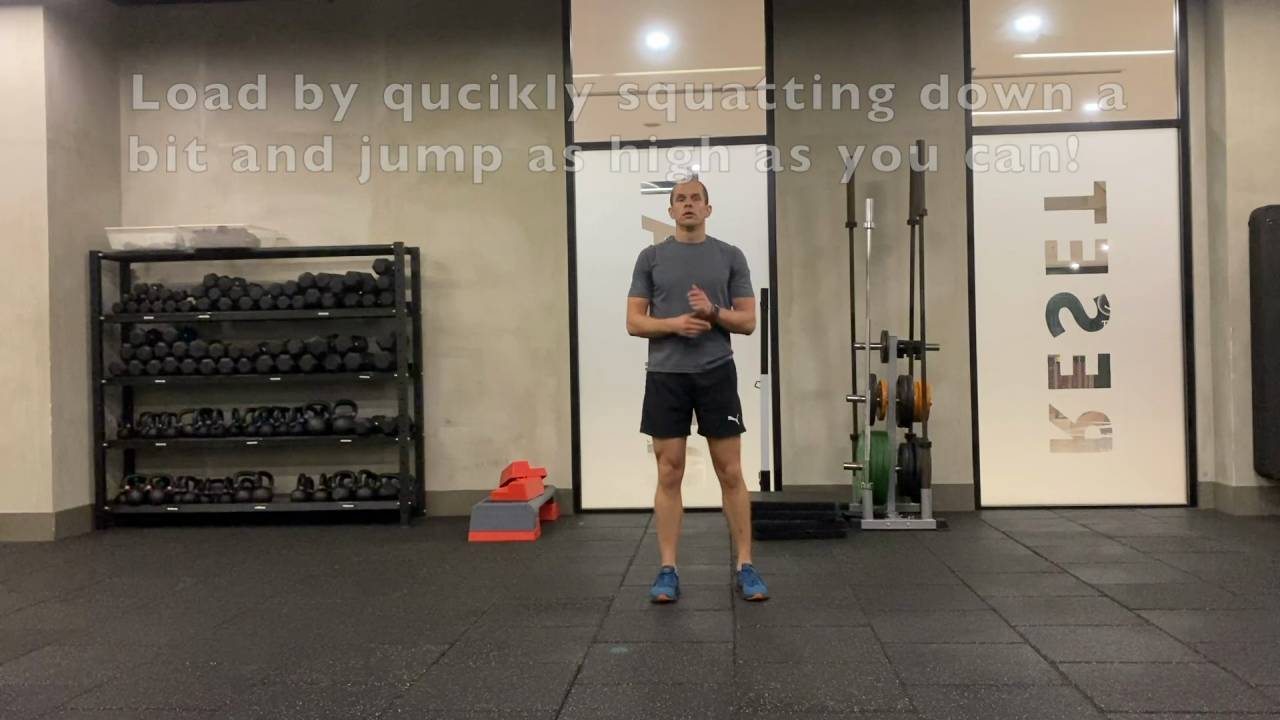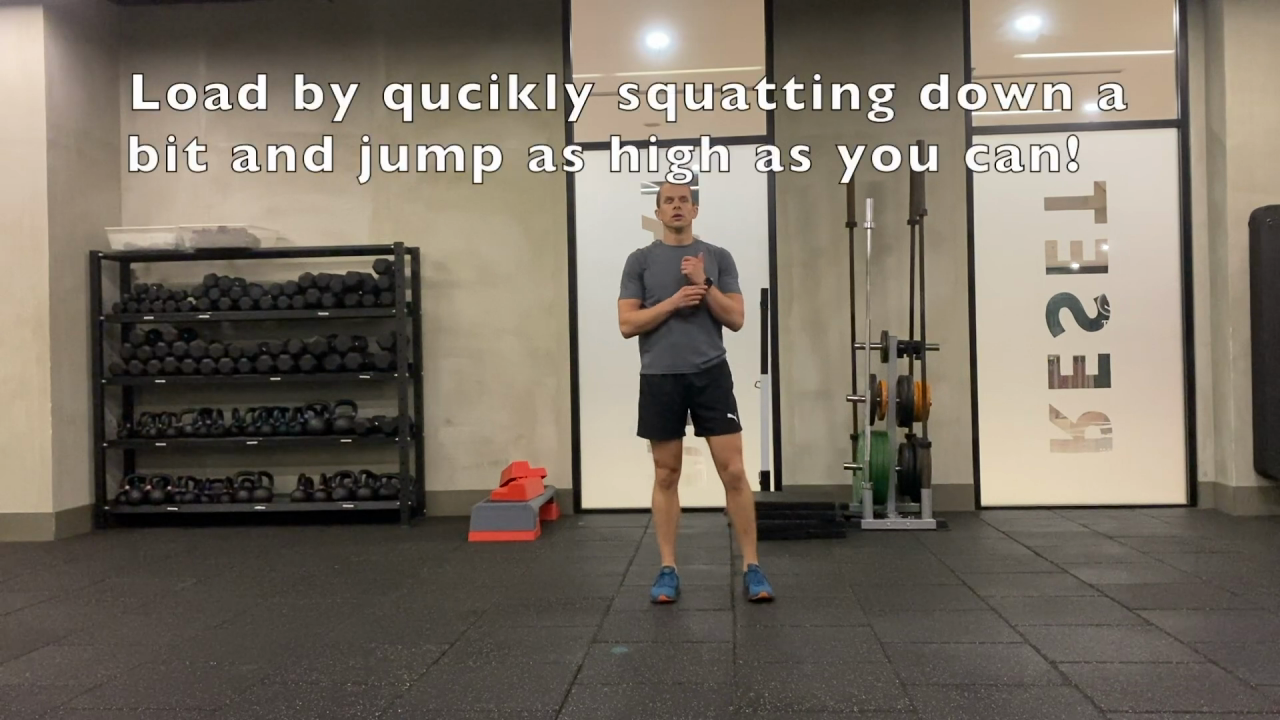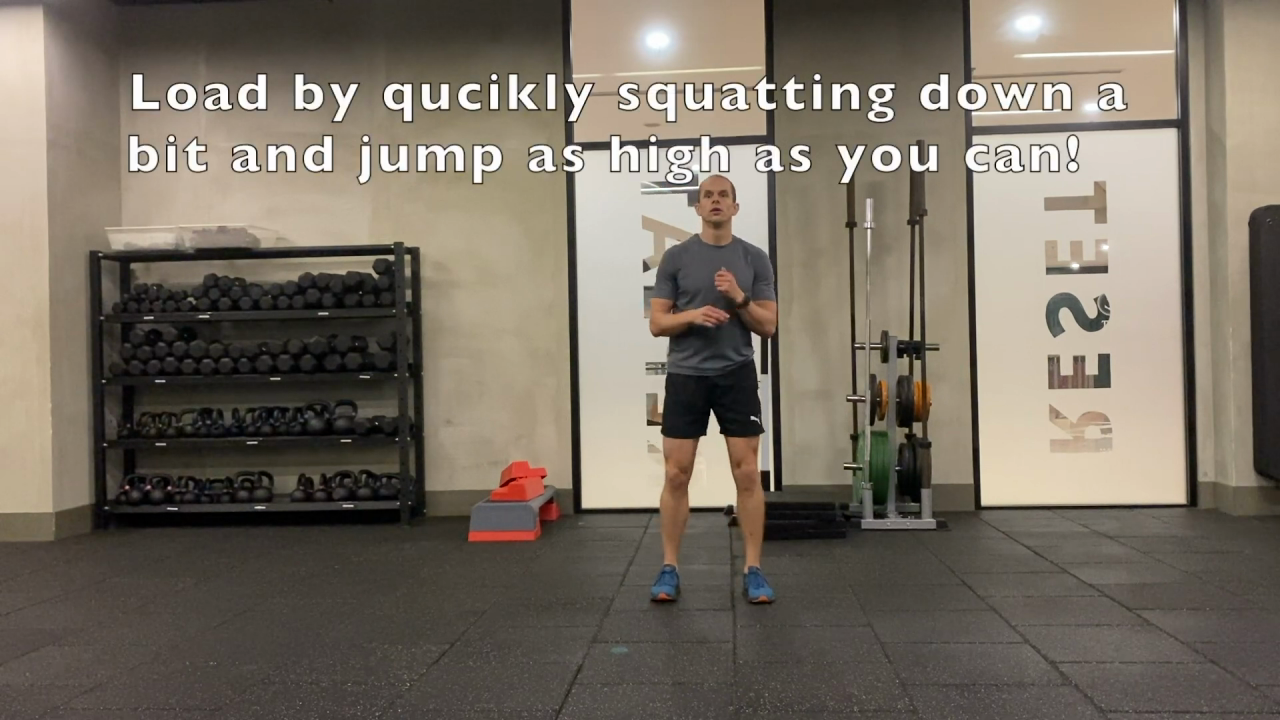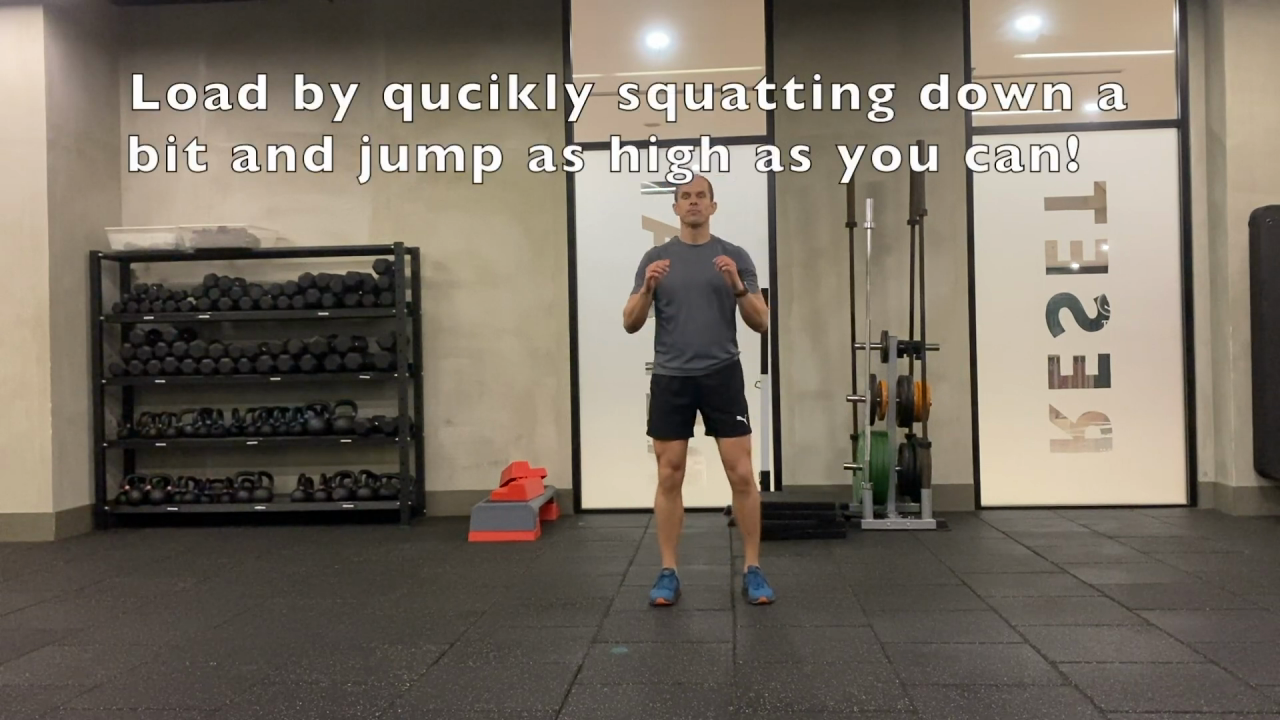
dt=0.5s
person 1, frame 1
left shoulder: (730, 256)
right shoulder: (651, 257)
left elbow: (748, 320)
right elbow: (634, 320)
left wrist: (715, 312)
right wrist: (671, 324)
left hip: (717, 374)
right hip: (666, 375)
left knee: (730, 473)
right knee: (669, 475)
left ankle: (744, 566)
right ankle: (668, 569)
person 1, frame 2
left shoulder: (718, 257)
right shoulder: (640, 261)
left elbow: (735, 318)
right elbow: (627, 324)
left wrist: (704, 285)
right wrist: (674, 300)
left hip: (710, 374)
right hip: (660, 378)
left knee: (733, 472)
right knee: (666, 476)
left ankle: (751, 567)
right ankle: (668, 569)
person 1, frame 3
left shoulder: (755, 258)
right shoulder: (675, 257)
left elbow: (768, 326)
right elbow: (657, 323)
left wrist: (739, 298)
right wrist: (691, 315)
left hip: (737, 376)
right hip: (686, 377)
left knee: (748, 475)
right knee: (676, 476)
left ankle: (752, 569)
right ankle: (669, 568)
person 1, frame 4
left shoulder: (735, 256)
right shoulder: (655, 258)
left elbow: (761, 322)
right elbow: (630, 324)
left wrist: (737, 285)
right wrist: (647, 288)
left hip: (723, 375)
right hip: (671, 378)
left knee: (741, 475)
right knee: (669, 478)
left ankle: (752, 569)
right ankle: (668, 572)
